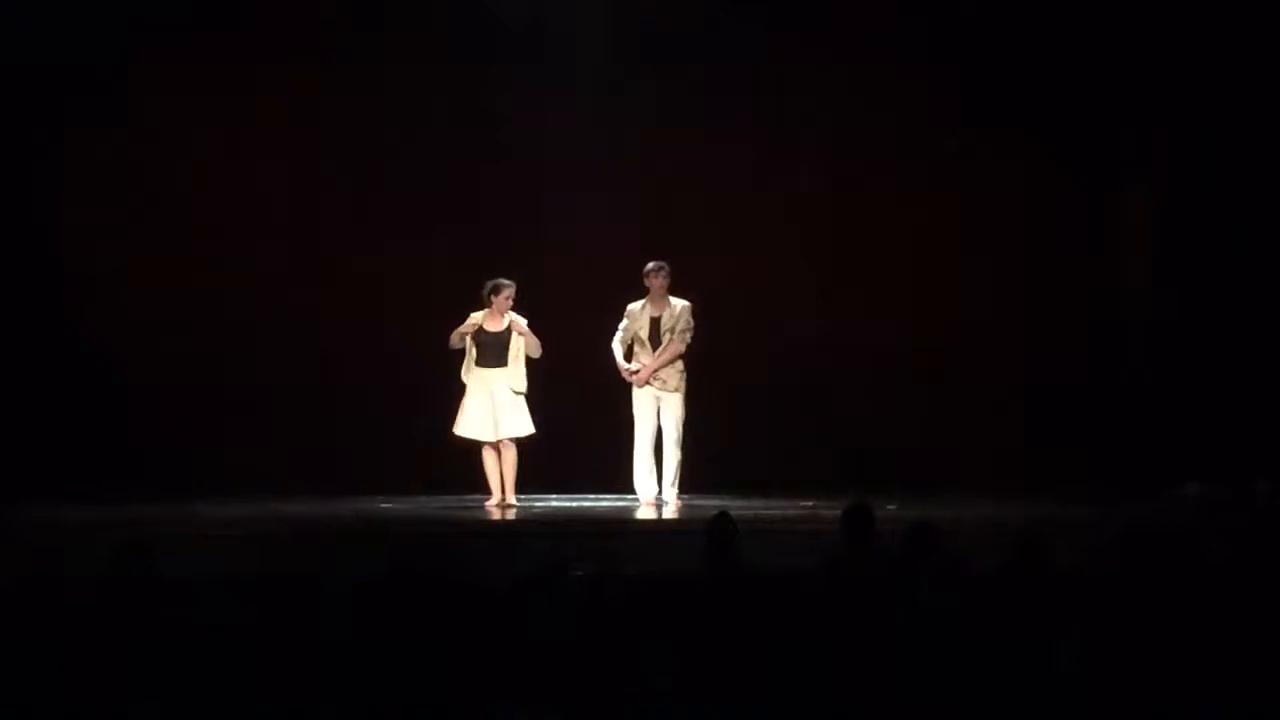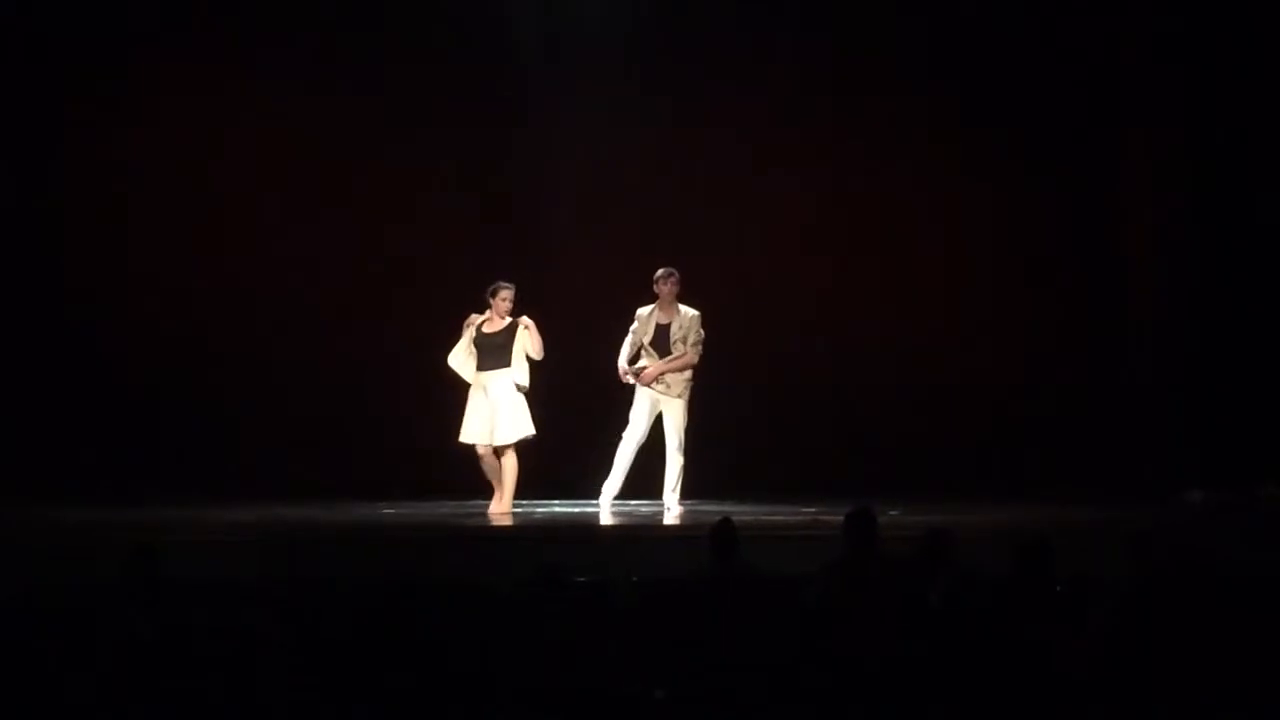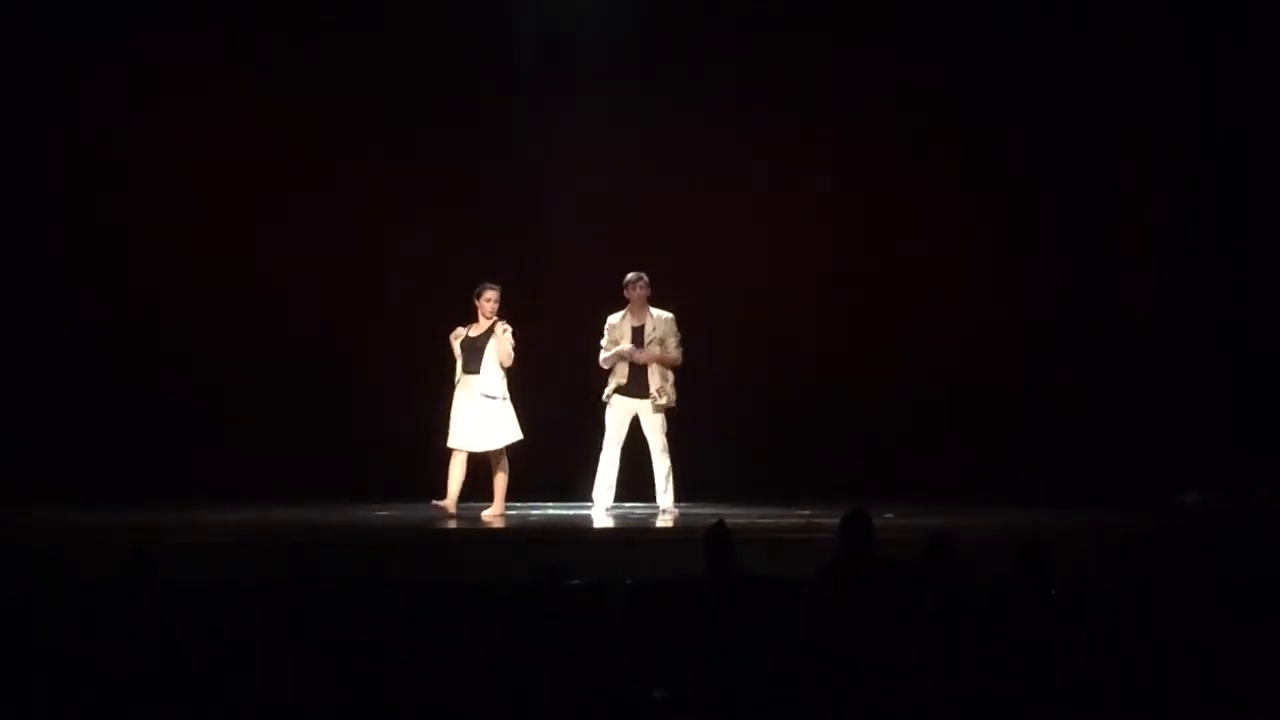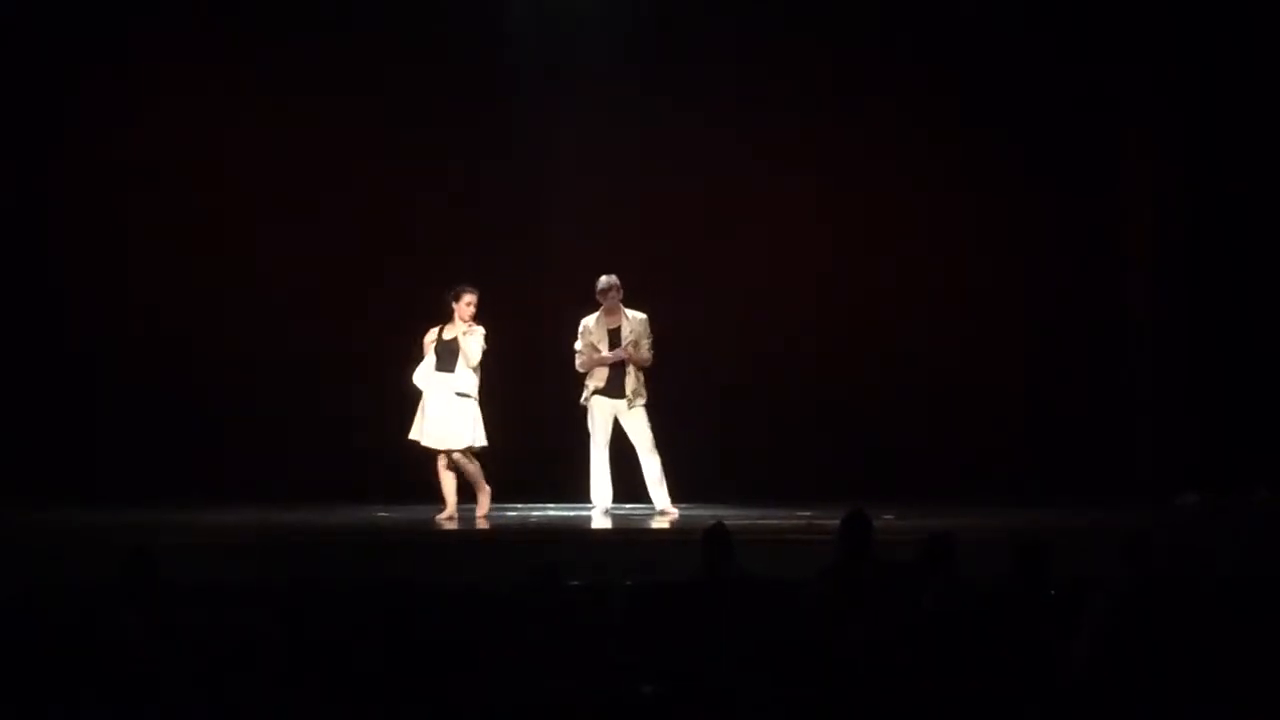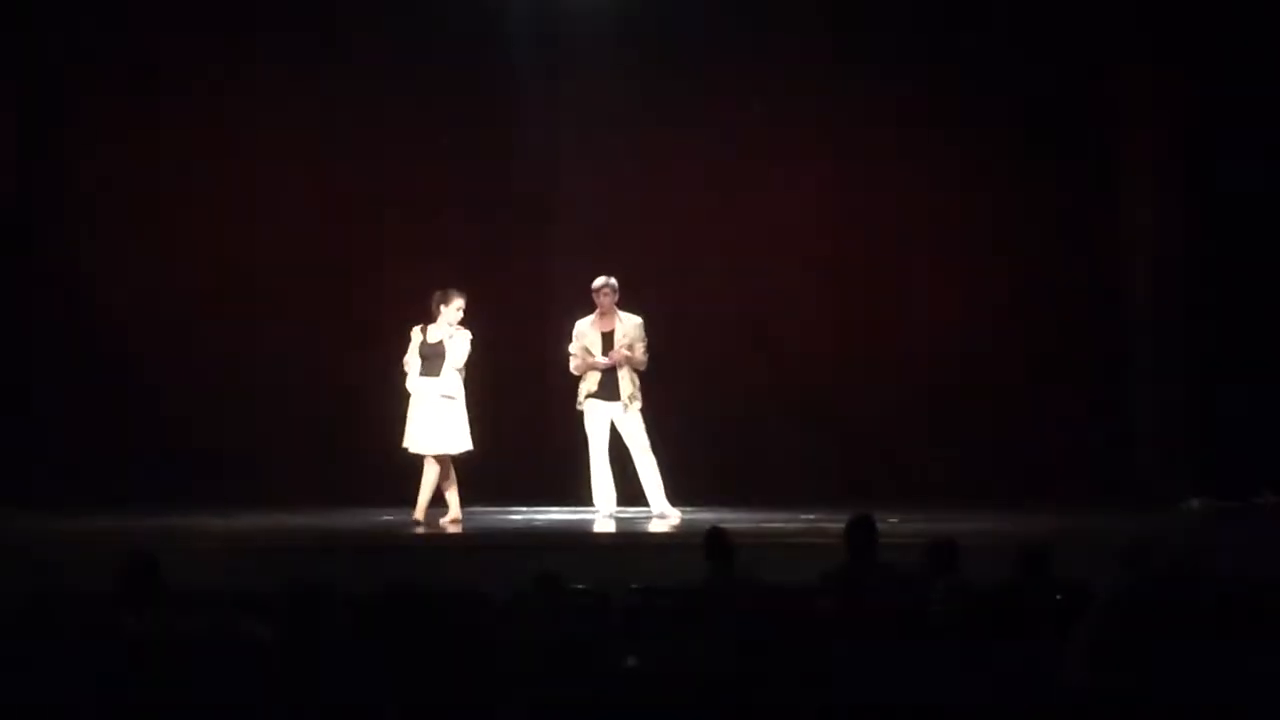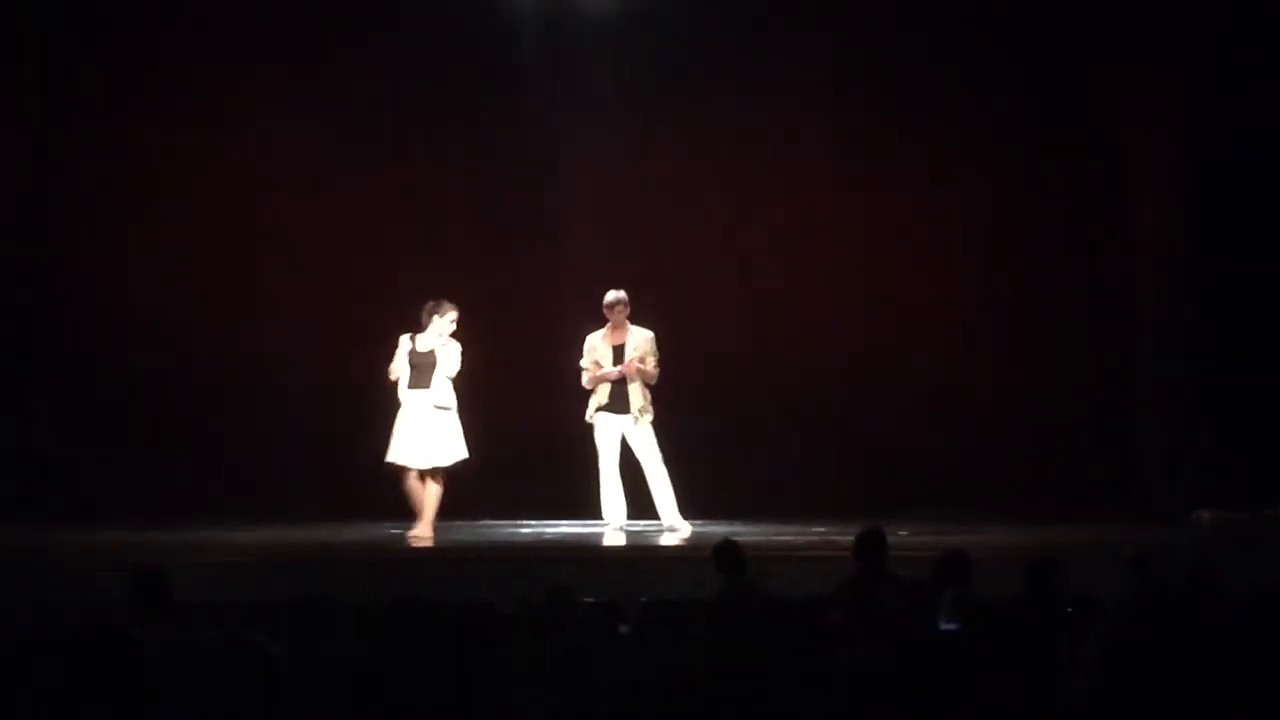
dt=0.5s
person 1, frame 1
left shoulder: (682, 308)
right shoulder: (634, 310)
left elbow: (678, 346)
right elbow: (619, 340)
left wrist: (649, 368)
right wrist: (620, 361)
left hip: (672, 380)
right hip: (643, 381)
left knee: (672, 438)
right knee: (643, 437)
left ankle: (669, 493)
right ankle: (647, 494)
person 1, frame 2
left shoulder: (691, 317)
right shoulder: (643, 314)
left elbow: (692, 357)
right elbow: (631, 342)
left wrist: (659, 369)
right wrist: (622, 362)
left hip: (676, 387)
right hip: (648, 385)
left knee: (675, 444)
right knee: (633, 436)
left ankle: (671, 500)
right ankle: (610, 490)
person 1, frame 3
left shoulder: (665, 319)
right shoulder: (614, 321)
left elbow: (676, 357)
right elbow: (603, 361)
left wrist: (655, 356)
right wrist: (618, 352)
left hip: (651, 395)
right hip: (621, 393)
left knee: (659, 448)
right knee: (611, 446)
left ankle: (666, 503)
right ankle: (601, 502)
person 1, frame 4
left shoulder: (638, 320)
right shoulder: (588, 324)
left elbow: (647, 359)
right elbow: (580, 364)
left wrist: (632, 355)
right wrist: (599, 358)
left hip: (630, 395)
right hip: (600, 394)
left knee: (647, 446)
right knee: (599, 448)
left ankle: (662, 502)
right ankle: (601, 503)
person 1, frame 5
left shoulder: (633, 323)
right shoulder: (582, 327)
left elbow: (643, 363)
right elbow: (574, 366)
left wrist: (628, 356)
right wrist: (592, 362)
left hip: (624, 398)
right hip: (595, 398)
left knee: (642, 449)
right knee: (598, 453)
left ankle: (660, 505)
right ankle: (605, 507)
person 1, frame 6
left shoulder: (644, 337)
right shoulder: (593, 340)
left elbow: (653, 376)
right elbow: (586, 381)
left wrist: (639, 369)
right wrist: (603, 374)
left hip: (635, 411)
right hip: (605, 411)
left knee: (654, 463)
right knee: (608, 466)
left ankle: (672, 518)
right ankle: (615, 520)
person 2, frame 1
left shoulder: (516, 322)
right shoulder: (475, 319)
left elbow: (536, 352)
right elbow: (454, 345)
left wrist: (525, 331)
right wrist: (460, 332)
left hip: (505, 384)
right hip: (479, 383)
left knee: (506, 439)
right knee: (486, 441)
left ankle: (510, 492)
right ankle: (495, 494)
person 2, frame 2
left shoulder: (517, 327)
right shoulder: (479, 325)
left elbow: (538, 354)
right elbow: (465, 354)
left wrist: (531, 326)
right wrist: (467, 327)
left hip: (505, 387)
right hip: (480, 387)
left knee: (506, 446)
right knee: (482, 449)
left ankle: (506, 502)
right ankle: (498, 491)
person 2, frame 3
left shoulder: (501, 328)
right shoulder: (467, 330)
left elbow: (507, 361)
left wrist: (502, 335)
right wrist: (453, 342)
left hip: (489, 393)
right hip: (465, 392)
left knee: (496, 451)
right knee: (458, 449)
left ankle: (498, 504)
right ankle: (451, 501)
person 2, frame 4
left shoulder: (475, 332)
right shoulder: (439, 331)
left elbow: (472, 361)
right elbow: (431, 362)
left wrist: (461, 335)
right wrist: (427, 344)
left hip: (460, 394)
right hip: (436, 393)
left knee: (458, 453)
right knee: (441, 454)
left ankle: (483, 490)
right ankle: (451, 506)
person 2, frame 5
left shoulder: (461, 335)
right shoulder: (420, 332)
left elbow: (457, 362)
right elbow: (408, 366)
left wrist: (447, 336)
right wrist: (415, 342)
left hip: (445, 398)
right hip: (421, 397)
left knee: (434, 456)
right knee: (441, 457)
left ankle: (420, 511)
right ankle: (454, 509)
person 2, frame 6
left shoulder: (451, 346)
right shoulder: (409, 340)
left elbow: (450, 371)
right elbow: (393, 374)
left wrist: (439, 345)
right wrist: (403, 351)
left hip: (437, 409)
right hip: (412, 408)
left knee: (433, 470)
right knee: (410, 472)
left ankle: (427, 525)
right ankle: (421, 518)
